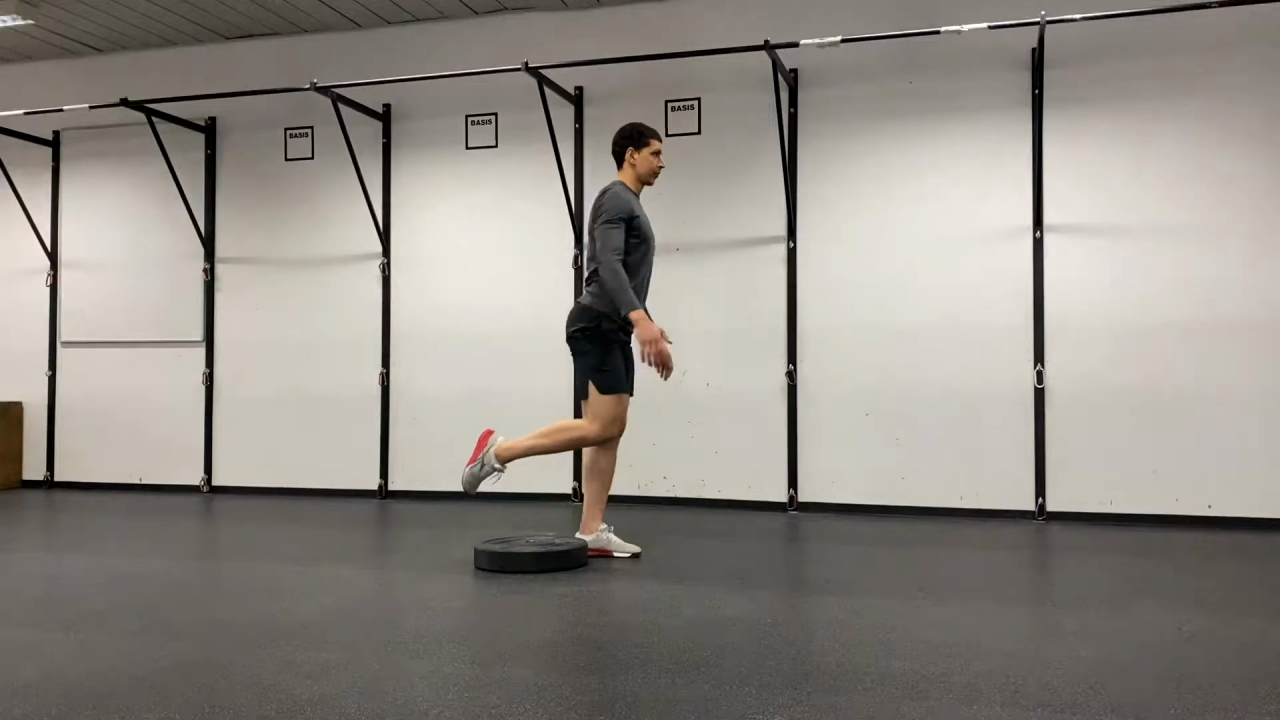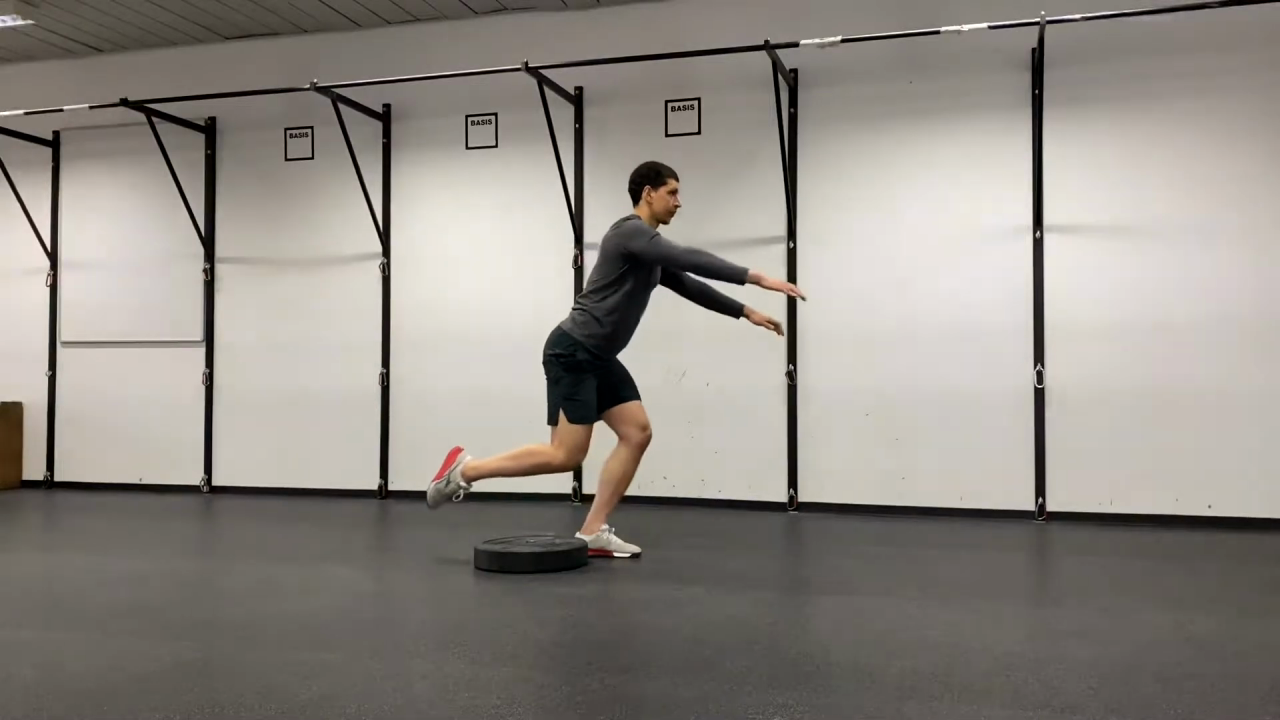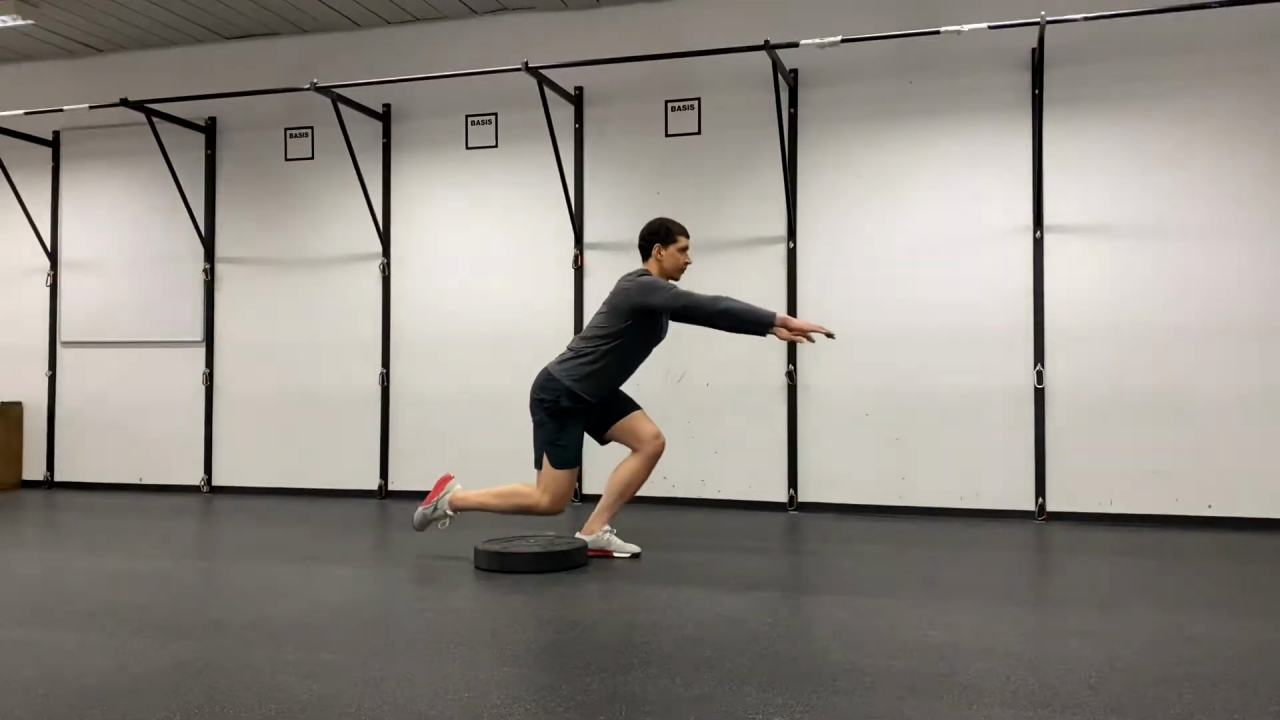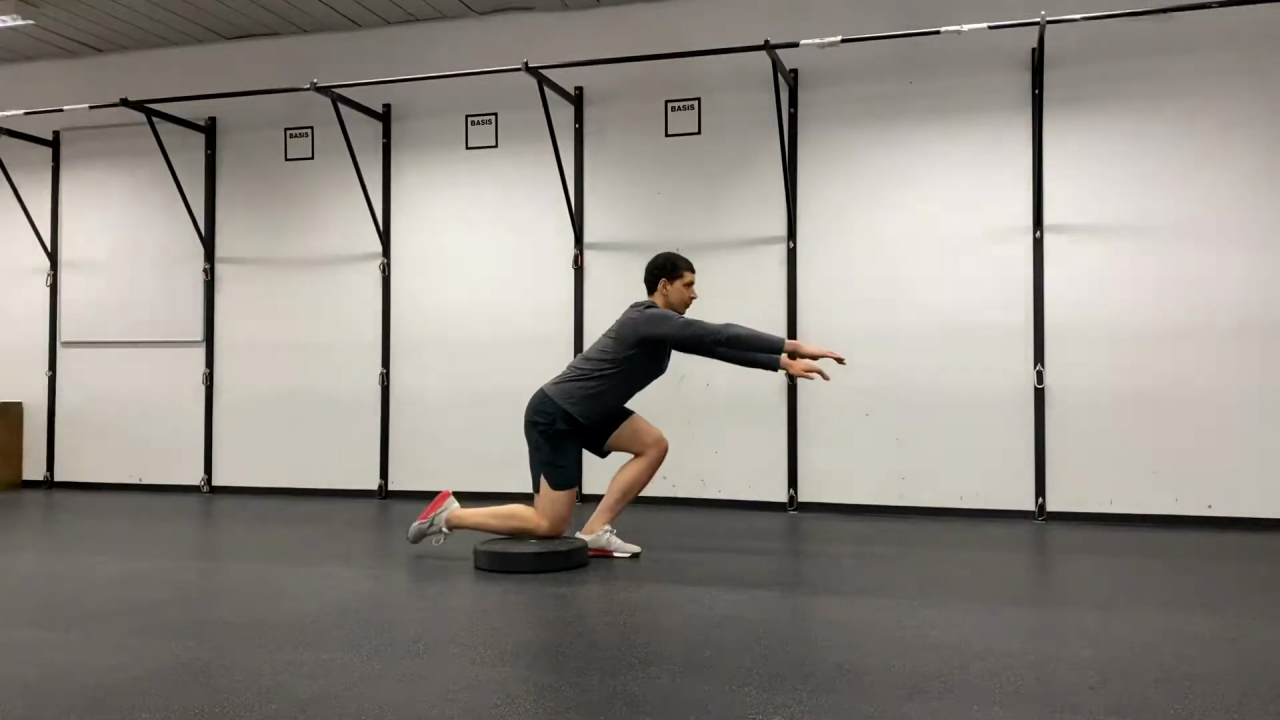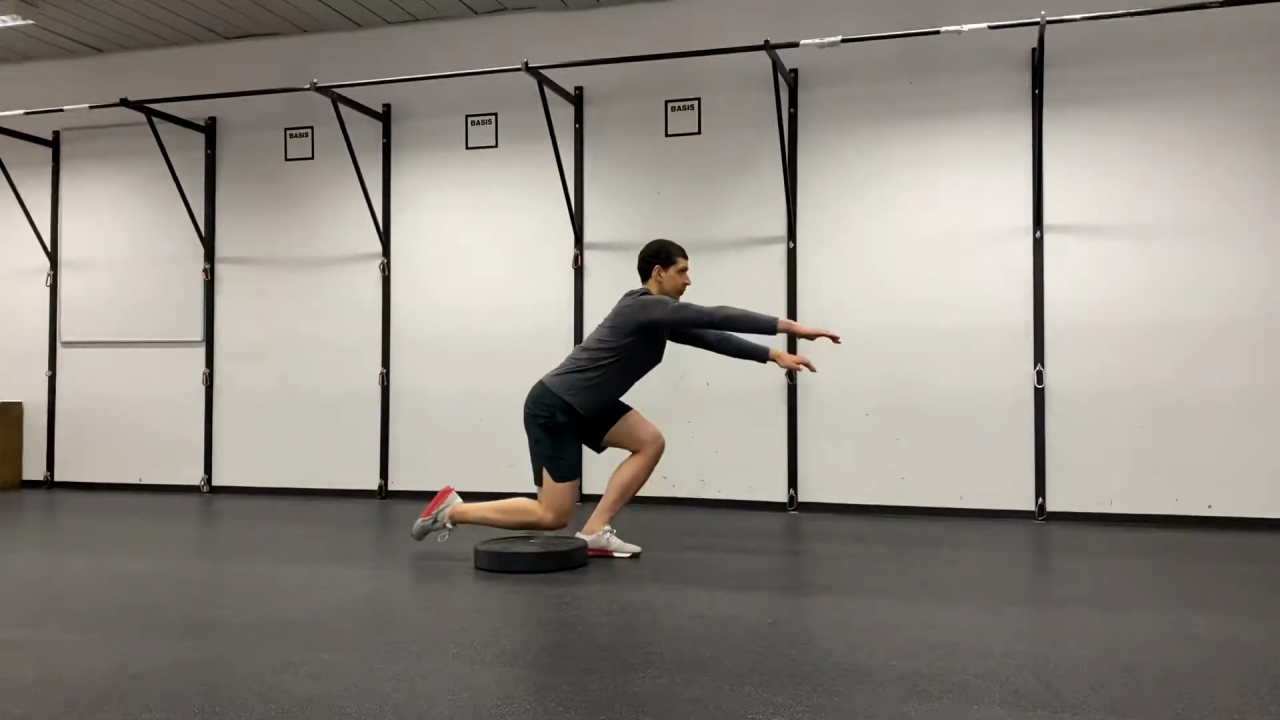
dt=0.7s
person 1, frame 1
left shoulder: (629, 206)
right shoulder: (616, 199)
right elbow: (608, 265)
left wrist: (648, 333)
right wrist: (640, 319)
left hip: (611, 330)
right hip: (599, 326)
left knee: (610, 430)
right knee: (601, 427)
left ankle: (592, 532)
right ankle: (500, 451)
person 1, frame 2
left shoulder: (648, 252)
right shoulder: (630, 232)
left elbow: (688, 283)
right elbow: (687, 258)
left wrist: (745, 311)
right wrist: (755, 277)
left hip: (597, 357)
right hip: (572, 352)
left knee: (637, 433)
right knee: (565, 455)
left ankle: (593, 532)
right ankle: (465, 470)
person 1, frame 3
left shoulder: (657, 296)
right shoulder: (641, 288)
left elbow: (705, 315)
right elbow: (710, 308)
left wrist: (771, 329)
right wrist: (781, 318)
left hip: (589, 392)
right hip: (560, 393)
left knee: (650, 441)
right knee: (550, 500)
left ankle: (594, 533)
right ankle: (451, 498)
person 1, frame 4
left shoulder: (660, 325)
right shoulder: (648, 321)
left elbow: (715, 346)
right elbow: (719, 335)
left wrist: (783, 363)
right wrist: (791, 346)
left hip: (582, 411)
right hip: (554, 416)
left knee: (654, 446)
right knee: (549, 524)
left ankle: (595, 532)
right ankle: (446, 515)
person 1, frame 5
left shoulder: (657, 317)
right shoulder: (643, 306)
left elbow: (708, 337)
right elbow: (713, 318)
left wrist: (773, 355)
right wrist: (787, 325)
left hip: (580, 405)
right hip: (552, 408)
left knee: (650, 442)
right knee: (552, 516)
left ankle: (595, 532)
right ankle: (452, 511)
